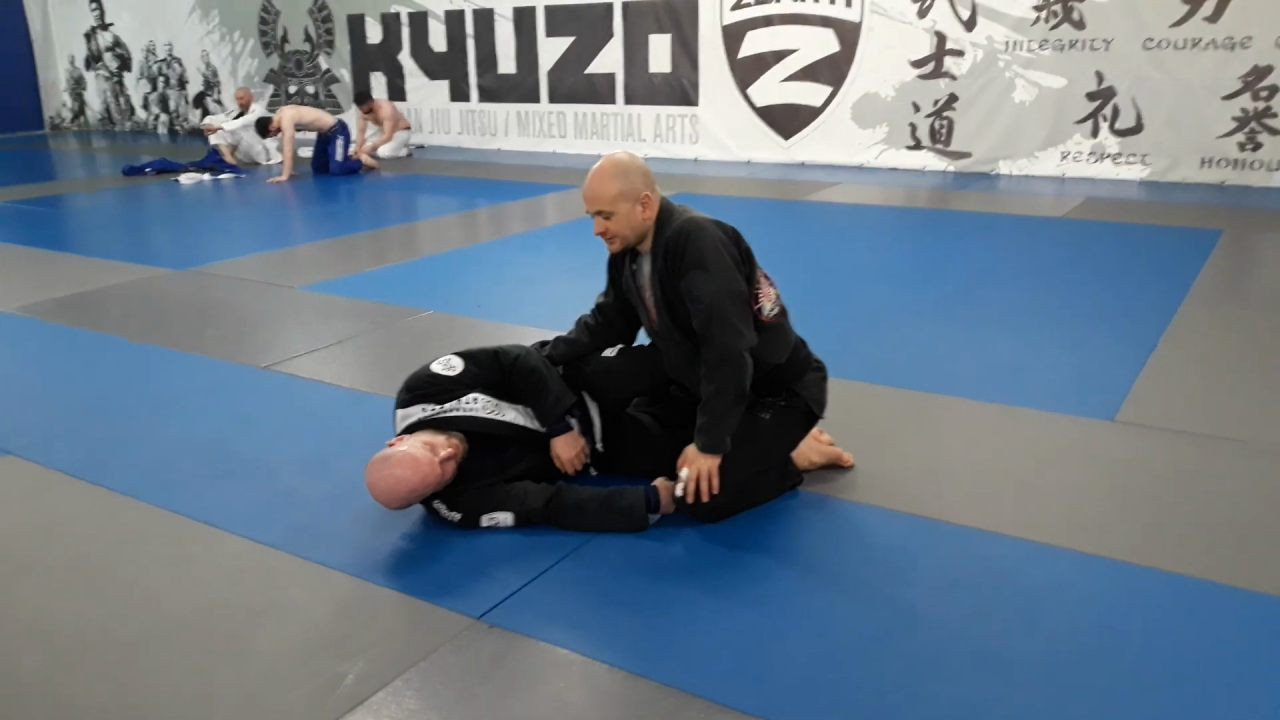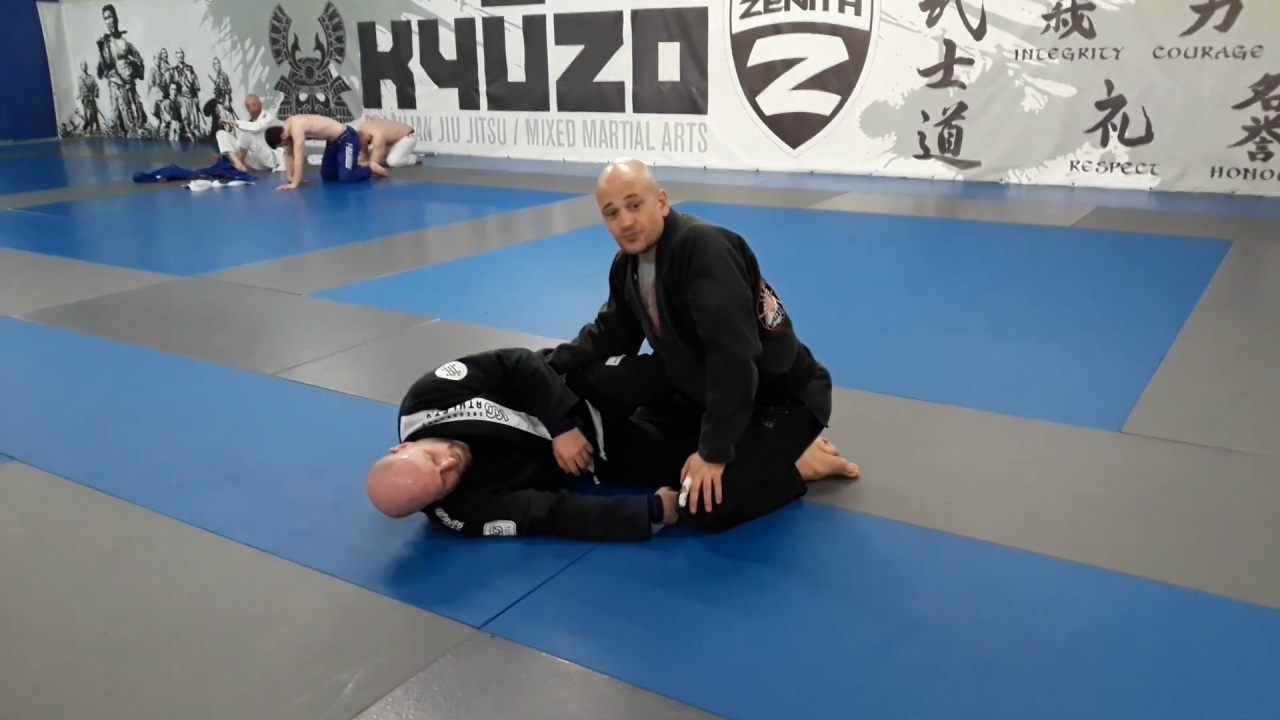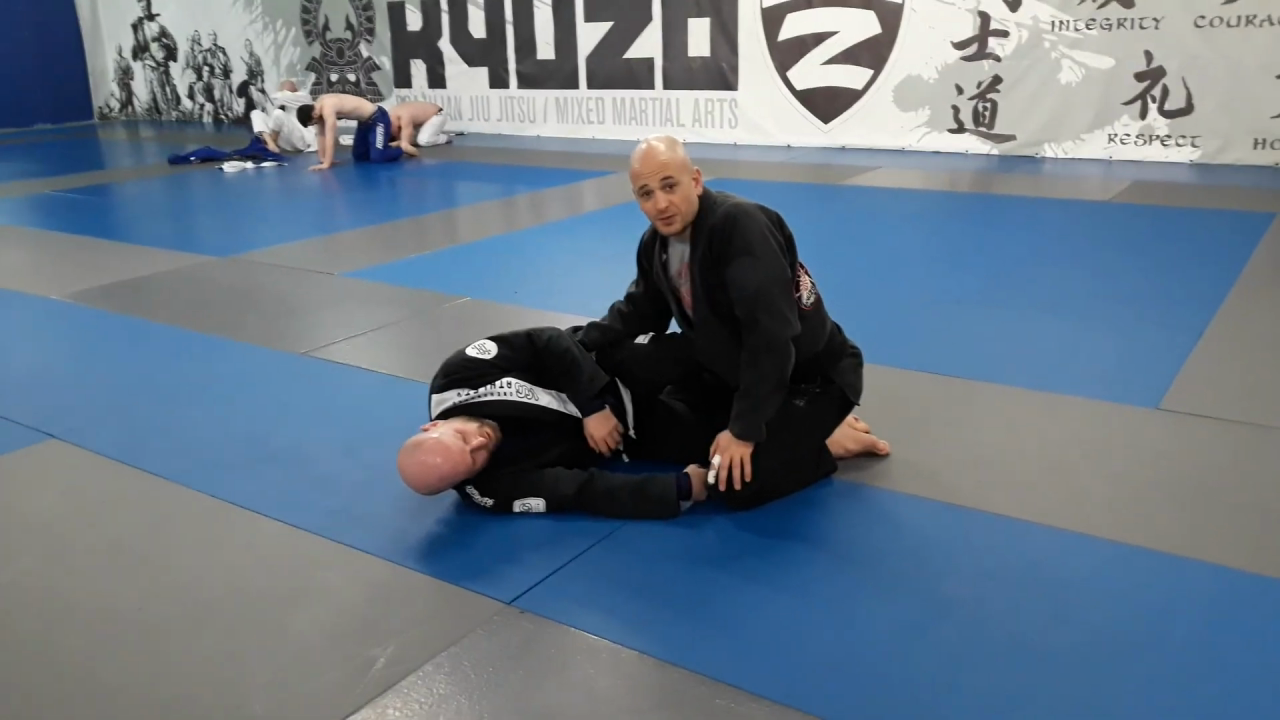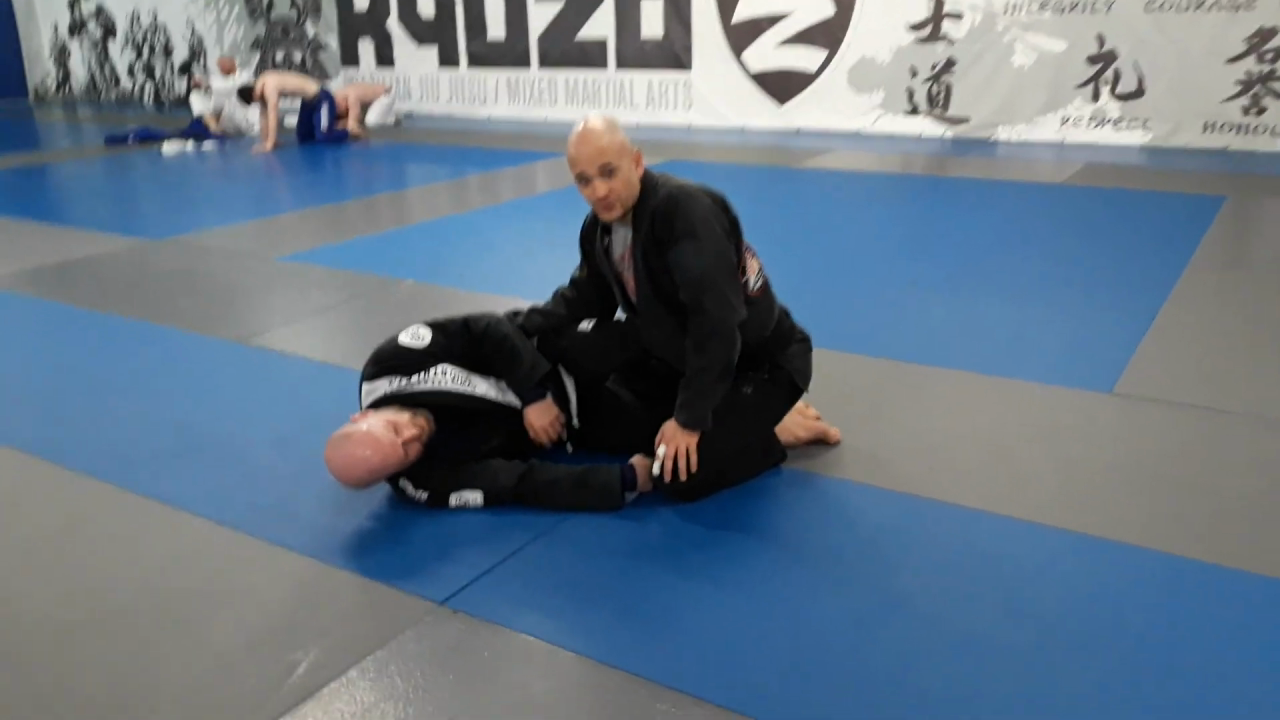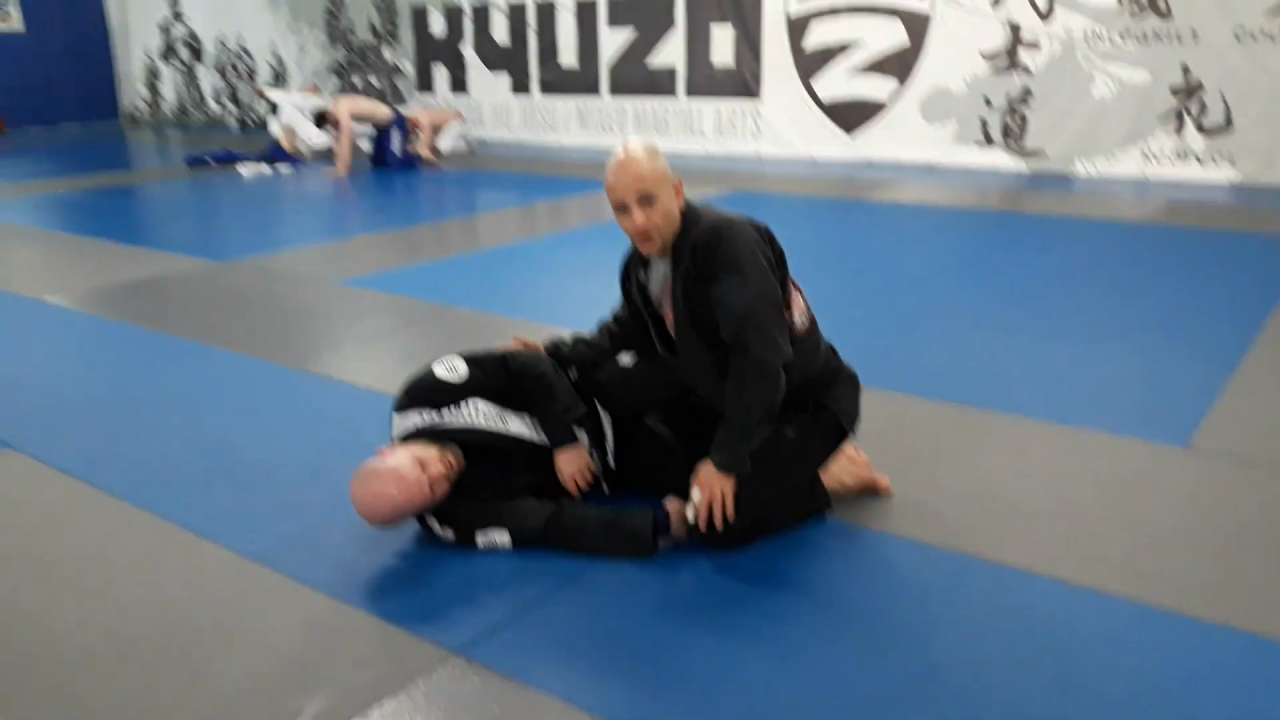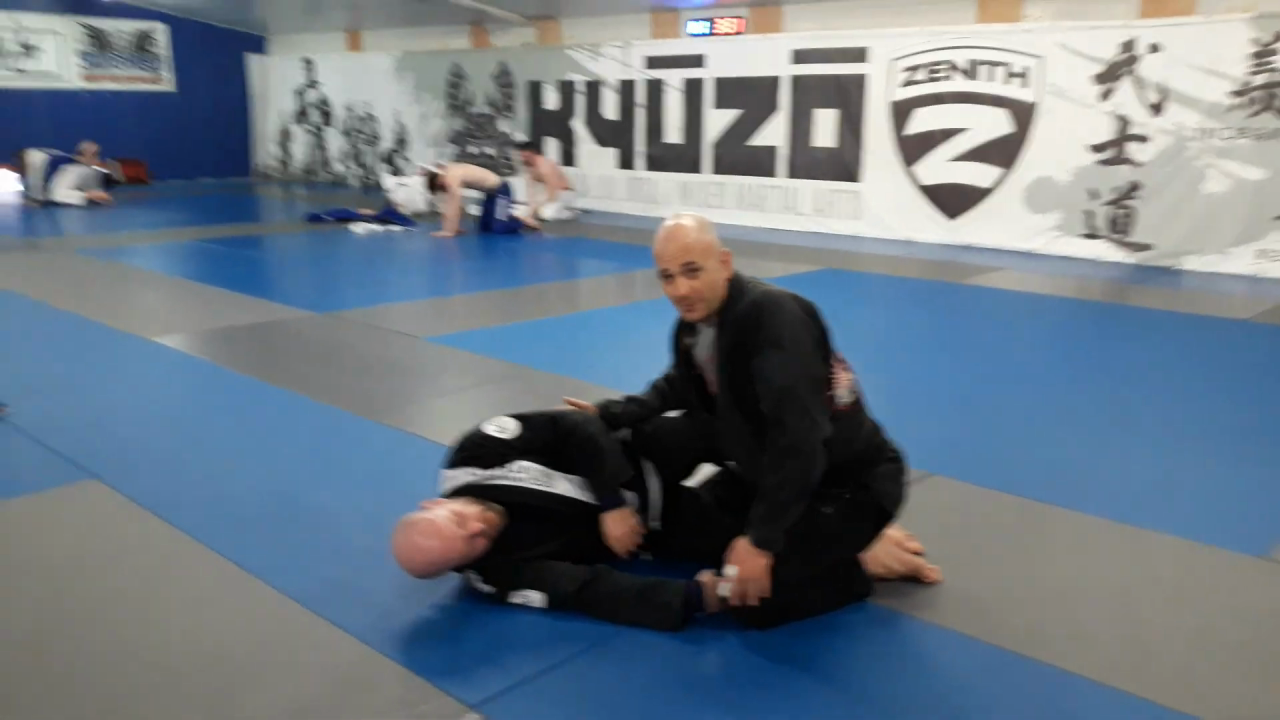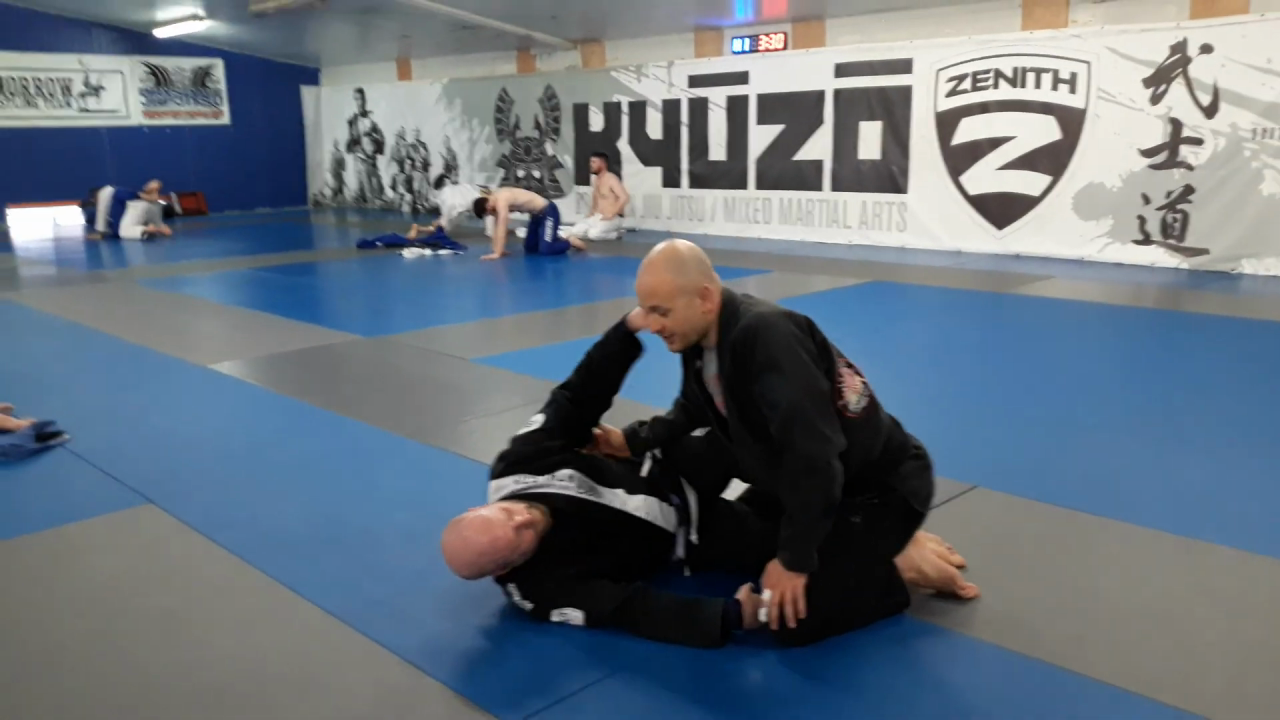
dt=0.7s
person 1, frame 1
left shoulder: (424, 389)
right shoulder: (462, 505)
left elbow: (515, 361)
right elbow: (554, 506)
left wrist: (560, 426)
right wrist: (655, 502)
left hip: (577, 384)
right hip: (596, 442)
person 1, frame 2
left shoulder: (428, 398)
right shoulder: (465, 513)
left elbow: (516, 364)
right elbow: (557, 515)
left wrist: (561, 424)
right wrist: (659, 511)
left hip: (581, 393)
right hip: (600, 454)
person 1, frame 3
left shoulder: (459, 373)
right shoulder: (498, 490)
left elbow: (548, 342)
right elbow: (589, 493)
left wrist: (594, 405)
right wrist: (685, 487)
person 1, frame 4
left shoulder: (390, 364)
right shoulder: (428, 485)
left elbow: (486, 329)
right elbow: (529, 485)
left wrist: (535, 395)
right wrist: (631, 477)
person 1, frame 5
left shoulder: (424, 395)
right shoulder: (461, 520)
left elbow: (524, 367)
right elbow: (559, 526)
left wrist: (564, 439)
right wrist: (664, 523)
person 1, frame 6
left shoulder: (475, 455)
right shoulder: (500, 577)
left elbow: (571, 429)
right elbow: (593, 592)
left wrist: (612, 502)
right wrist: (700, 598)
left hip: (638, 456)
right hip: (650, 525)
right ankle: (860, 557)
person 1, frame 7
left shoulder: (520, 464)
right shoulder: (541, 592)
left elbow: (578, 395)
right elbow: (632, 611)
left wrist: (632, 327)
right wrist: (735, 615)
left hip: (667, 472)
right hip: (684, 538)
right ankle: (893, 568)
person 2, frame 1
left shoulder: (698, 243)
right shoulder: (626, 251)
left elbow: (728, 350)
right elbow: (607, 323)
left wrist: (710, 443)
right wrist: (545, 357)
left hip: (775, 388)
left knee: (702, 500)
left ankle: (798, 452)
person 2, frame 2
left shoulder: (704, 250)
right shoulder: (629, 262)
left elbow: (733, 358)
right elbow: (611, 333)
left wrist: (714, 451)
right wrist: (549, 365)
left hip: (779, 397)
left knee: (709, 510)
left ankle: (802, 463)
person 2, frame 3
left shoulder: (741, 227)
right shoulder: (656, 242)
left elbow: (771, 337)
right elbow: (639, 311)
left wrist: (744, 430)
right wrist: (577, 343)
left hip: (809, 373)
right hip: (730, 361)
left knee: (738, 486)
left ankle: (828, 439)
person 2, frame 4
left shoulder: (685, 210)
right shoulder: (600, 225)
left elbow: (717, 323)
right elbow: (584, 298)
left wrist: (689, 418)
right wrist: (516, 326)
left hip: (756, 358)
right hip: (678, 349)
left knee: (684, 478)
left ankle: (780, 427)
person 2, frame 5
left shoulder: (728, 242)
right shoulder: (642, 259)
left elbow: (760, 361)
right elbow: (630, 331)
left wrist: (727, 460)
right wrist: (556, 354)
left hip: (805, 402)
right hip: (724, 392)
left knee: (720, 521)
left ankle: (826, 475)
person 2, frame 6
left shoulder: (772, 317)
right shoulder: (693, 325)
left elbow: (797, 440)
right elbow: (678, 391)
left wrist: (763, 539)
right wrist: (607, 414)
left hip: (851, 481)
right hip: (775, 473)
left knee: (755, 599)
right ankle: (826, 536)
person 2, frame 7
left shoulder: (767, 337)
right shoulder: (700, 338)
left elbow: (812, 455)
right elbow: (694, 409)
left wrist: (794, 558)
right wrist: (634, 440)
left hip: (880, 485)
right hip: (814, 483)
left knee: (793, 617)
left ankle: (904, 569)
